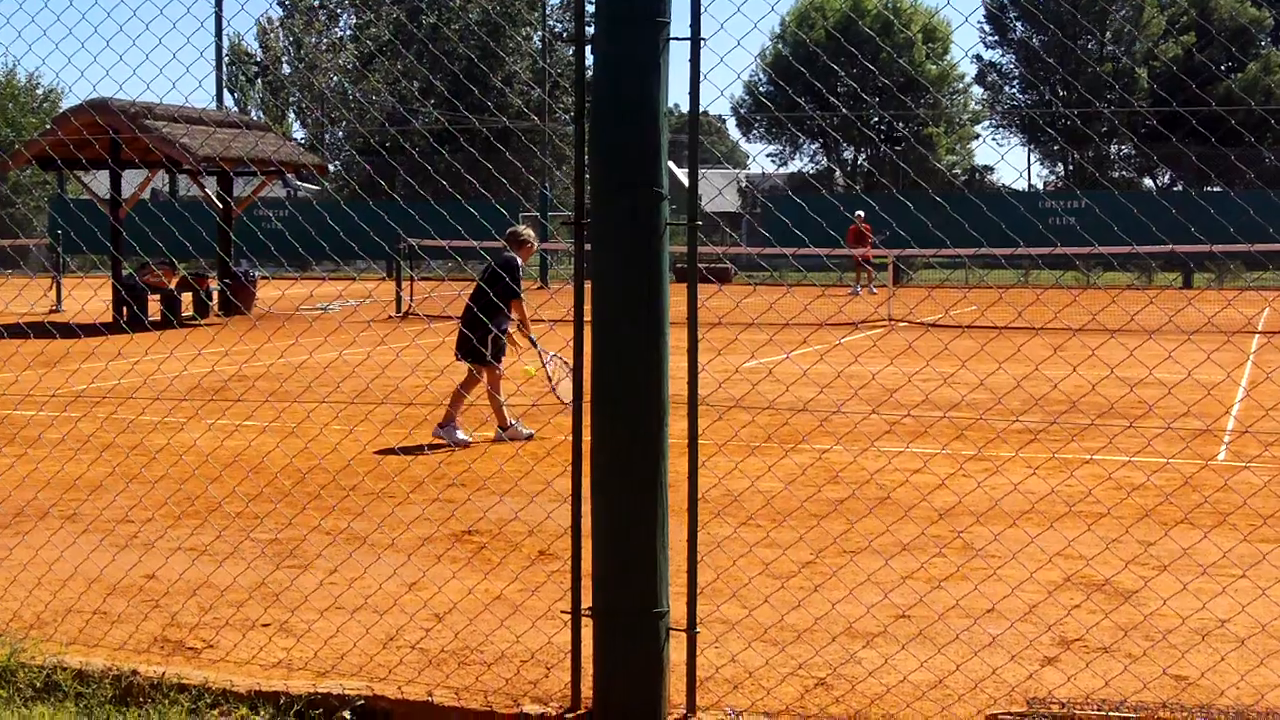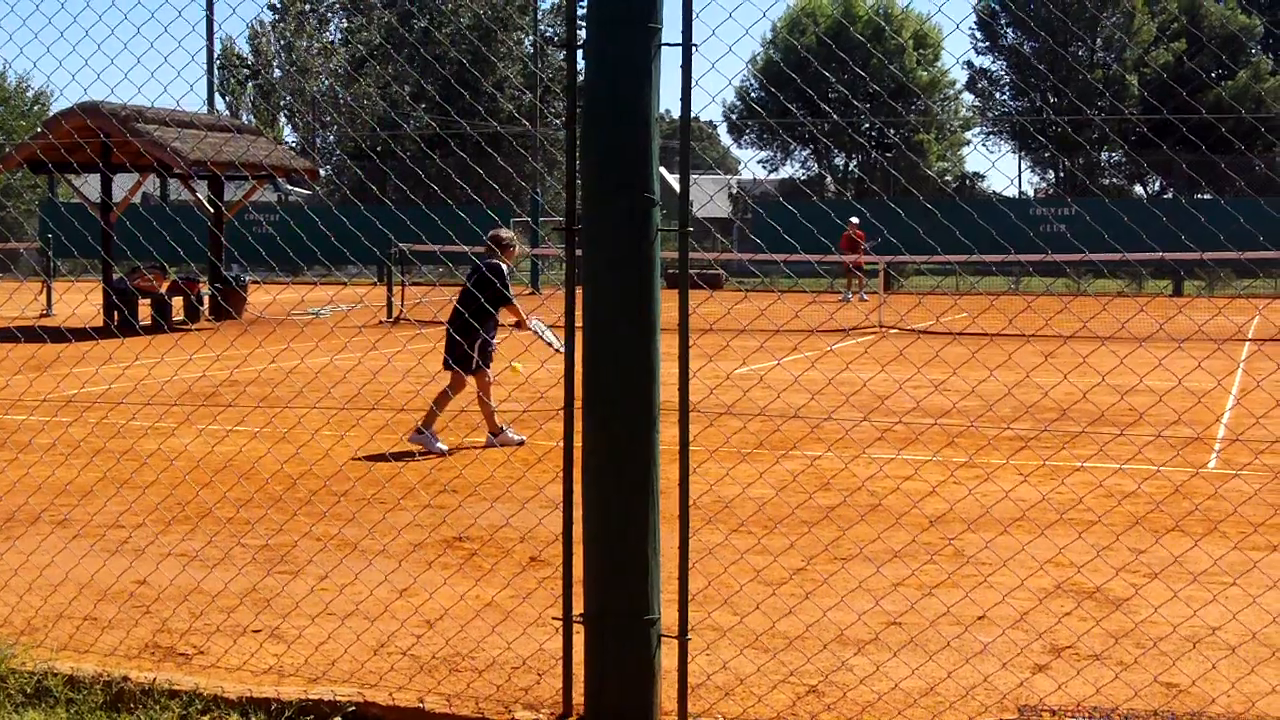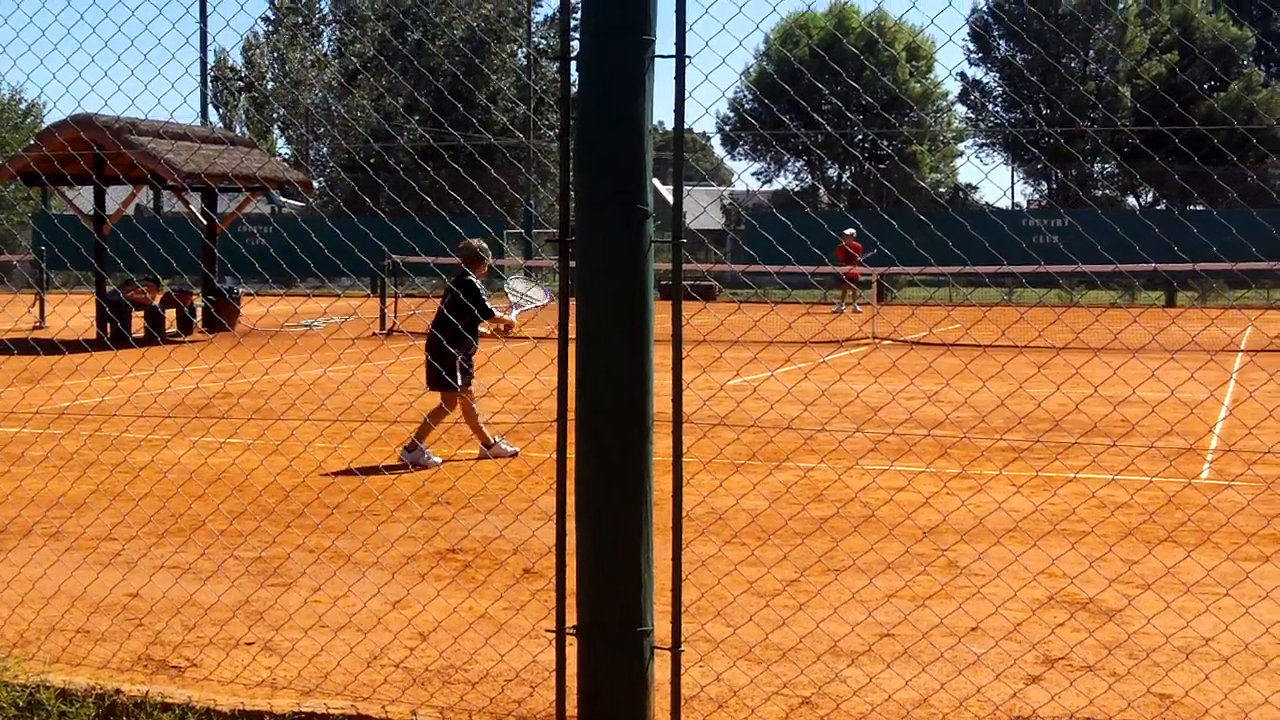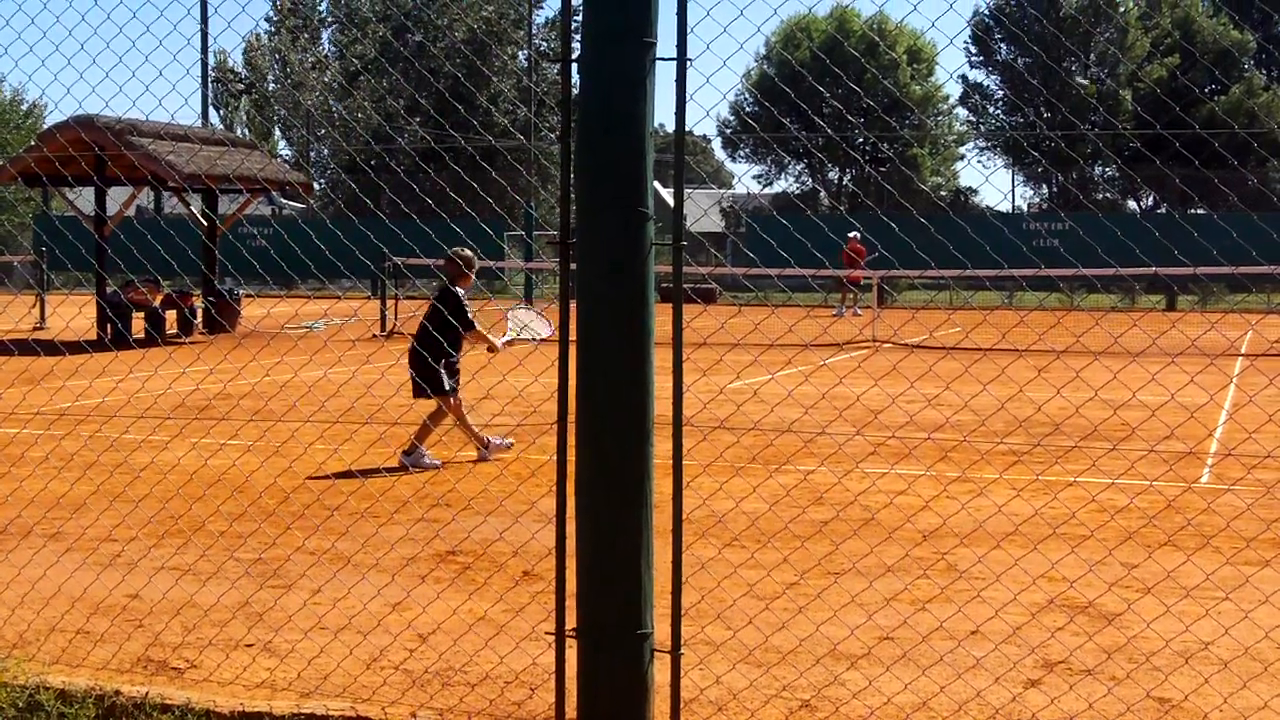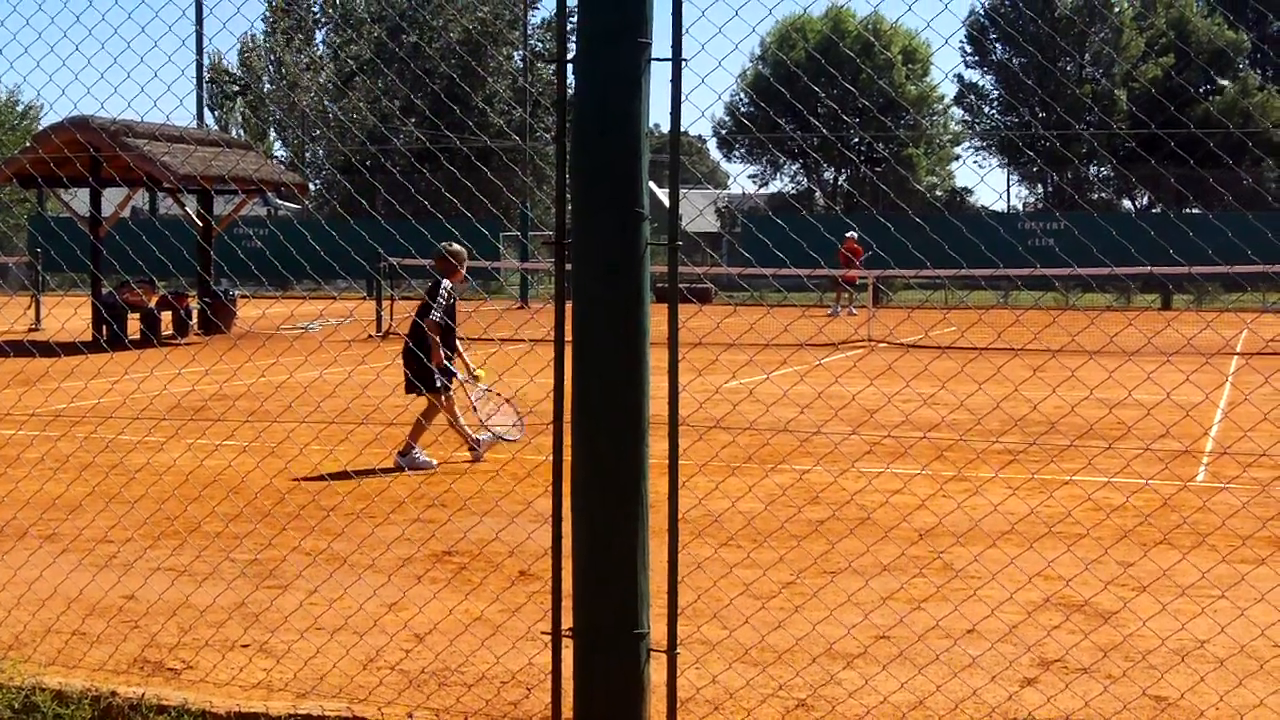
dt=0.2s
person 1, frame 1
left shoulder: (500, 261)
right shoulder: (513, 261)
right elbow: (515, 298)
left wrist: (507, 330)
right wrist: (525, 325)
left hip: (482, 324)
right hip: (484, 326)
left knee: (494, 375)
right knee: (484, 376)
left ankle: (506, 426)
right ankle: (447, 425)
person 1, frame 2
left shoulder: (483, 267)
right shoulder: (498, 268)
right elbow: (508, 303)
left wrist: (489, 338)
right wrist: (523, 320)
left hip: (468, 331)
right hip: (470, 333)
left knee: (485, 381)
right knee: (458, 383)
left ankle: (496, 432)
right ankle: (423, 430)
person 1, frame 3
left shoulder: (459, 282)
right shoulder: (471, 284)
right elbow: (490, 316)
left wrist: (483, 331)
right wrist: (509, 321)
left hip: (446, 348)
right hip: (450, 350)
left knee: (466, 398)
right knee: (449, 402)
left ankle: (489, 444)
right ankle: (413, 448)
person 1, frame 4
left shoulder: (448, 291)
right shoulder: (455, 293)
left elbow: (461, 330)
right elbow: (471, 329)
left wrist: (485, 340)
right wrist: (493, 342)
left hip: (439, 356)
right hip: (433, 357)
left knee: (455, 404)
right knee: (446, 405)
left ankle: (484, 444)
right ankle: (412, 452)
person 1, frame 5
left shoulder: (446, 289)
right shoulder: (443, 287)
left elbow: (451, 334)
right elbow: (430, 320)
left wrist: (466, 361)
right wrist: (436, 349)
left hip: (432, 355)
right hip: (425, 355)
left knee: (448, 402)
right knee: (437, 404)
left ankle: (475, 443)
right ankle: (407, 453)
